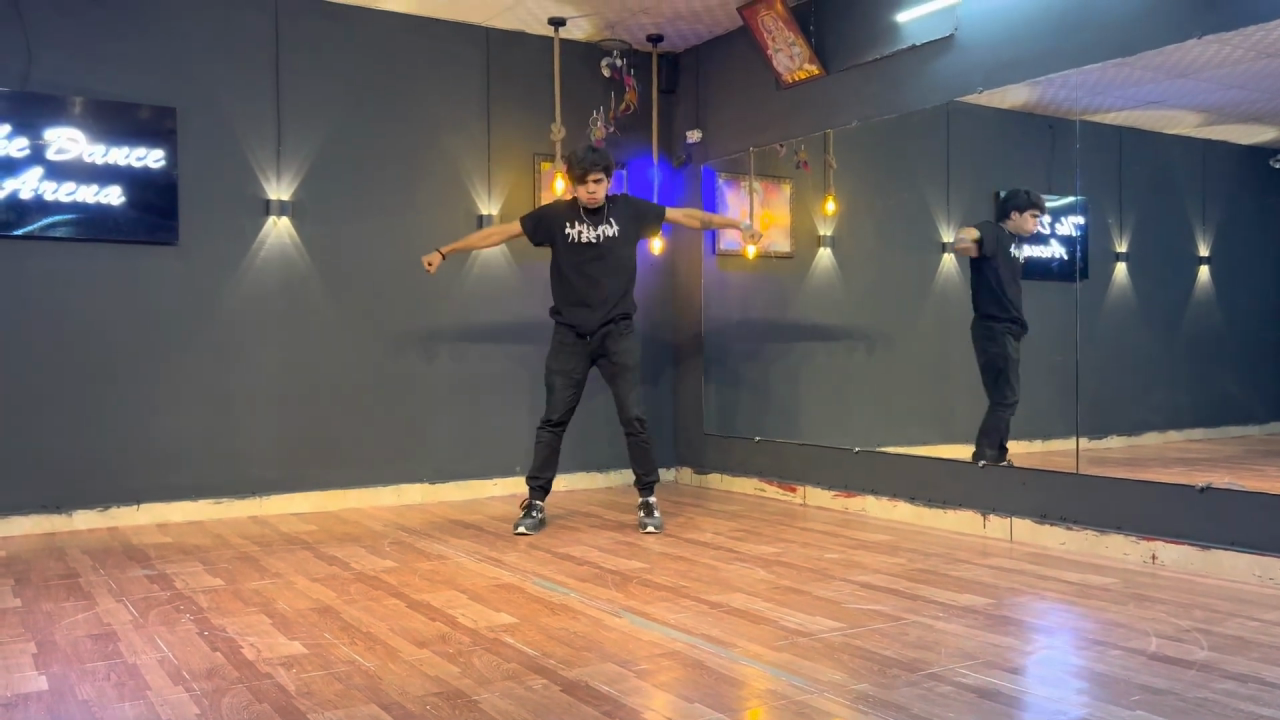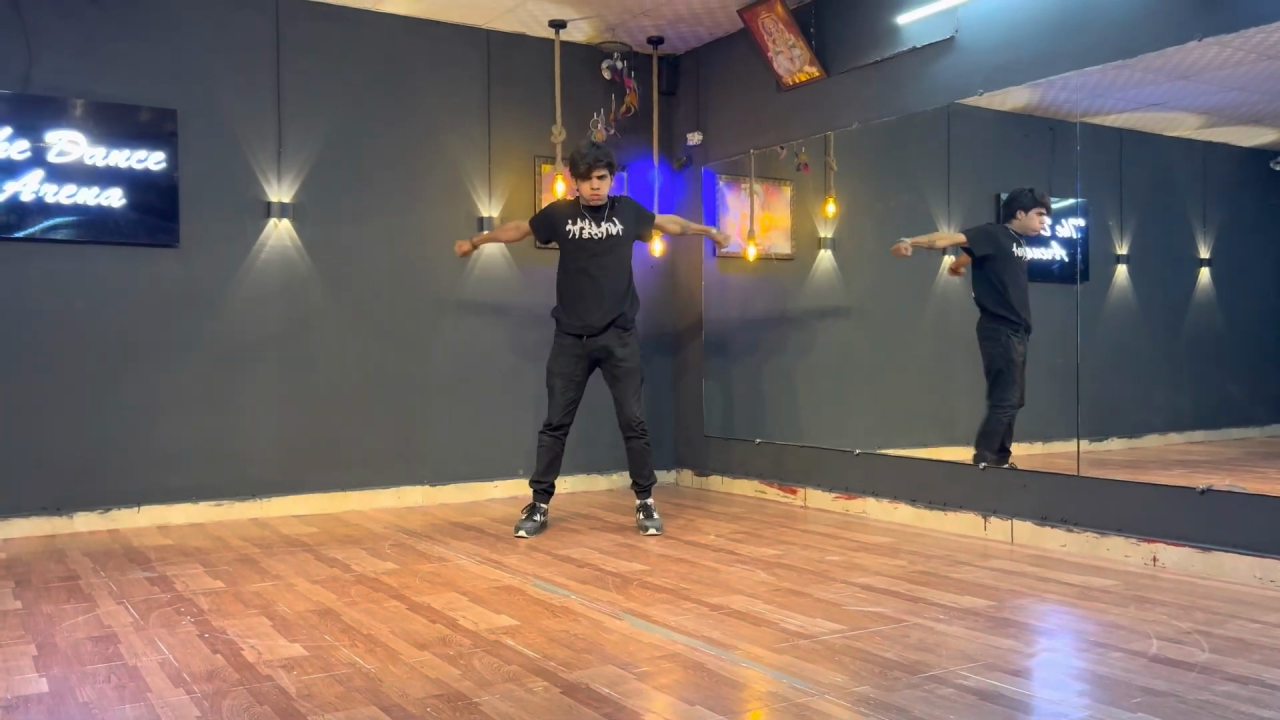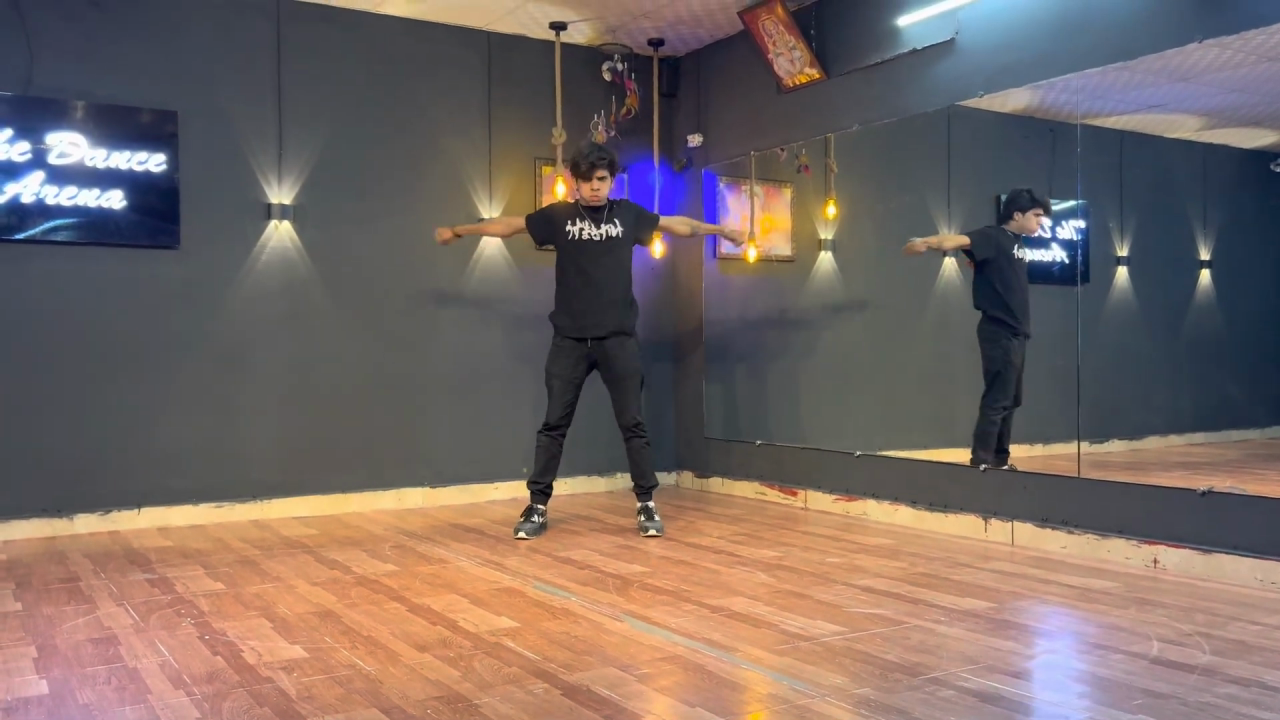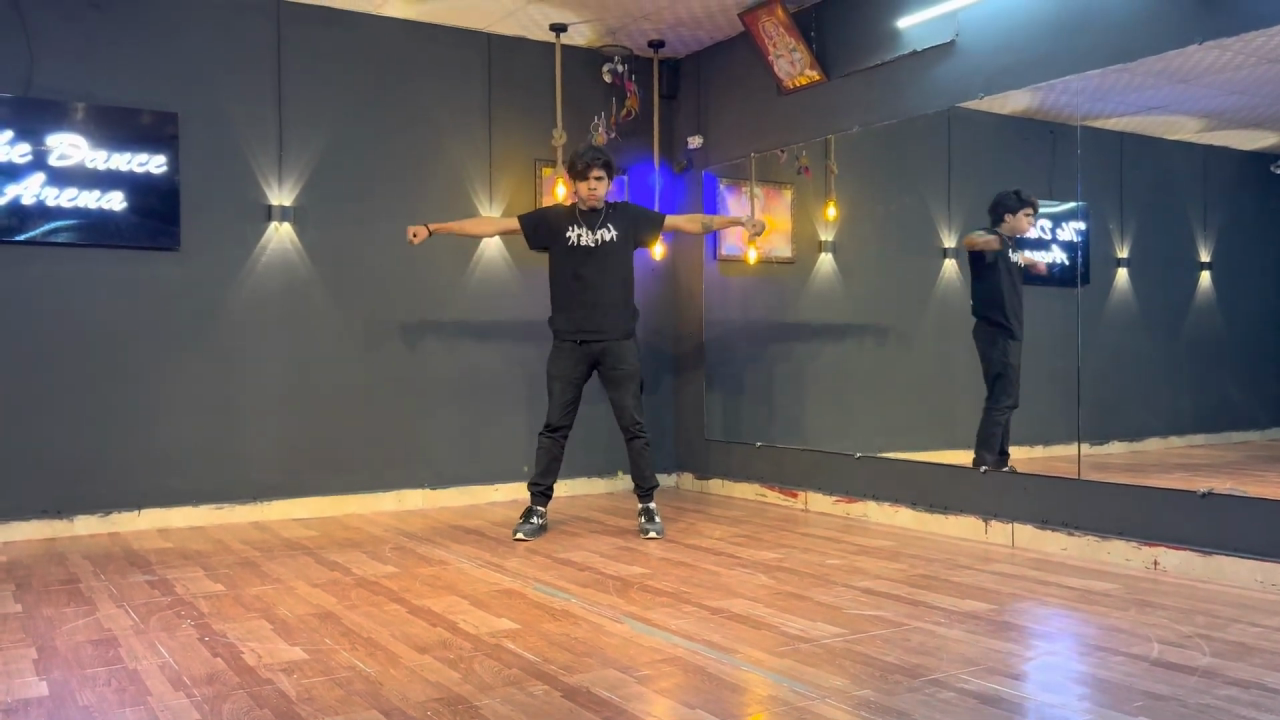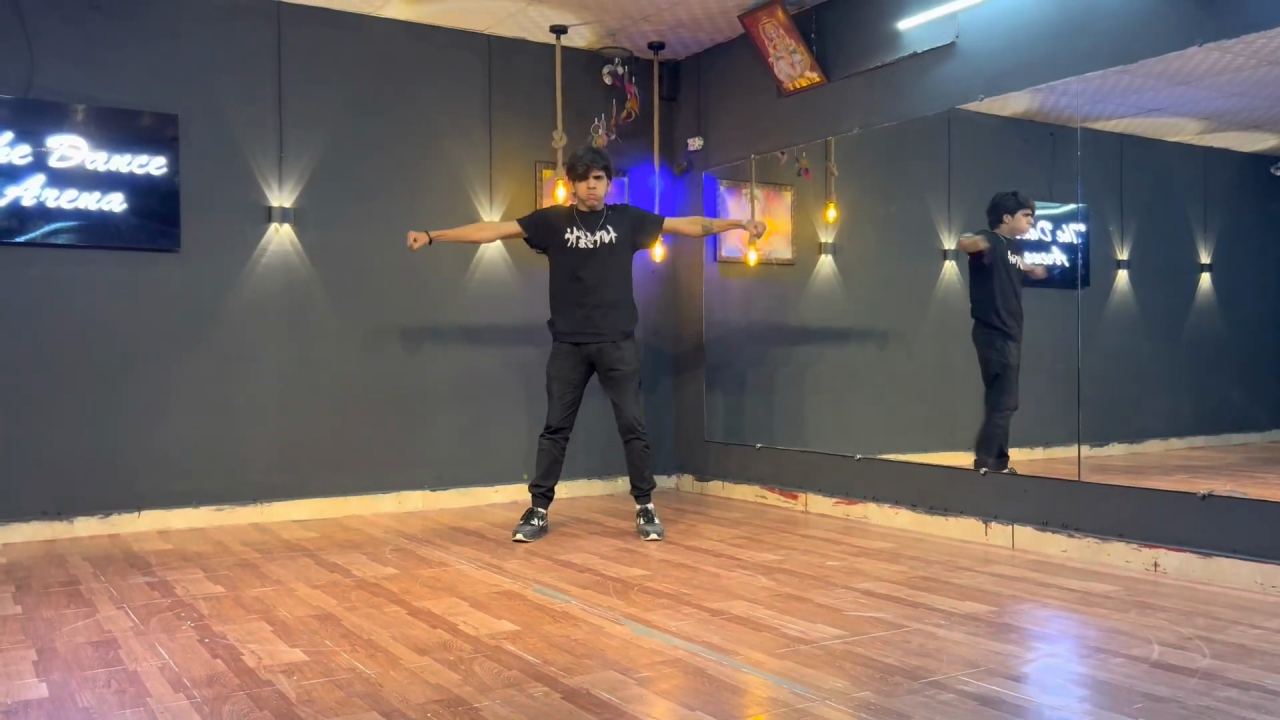
dt=0.2s
person 1, frame 1
left shoulder: (629, 209)
right shoulder: (555, 215)
left elbow: (683, 216)
right elbow: (502, 231)
left wrist: (736, 223)
right wrist: (447, 250)
left hip: (618, 332)
right hip: (570, 334)
left knee: (633, 417)
right knee: (554, 419)
left ankle: (648, 499)
right ankle: (535, 501)
person 1, frame 2
left shoulder: (627, 209)
right shoulder: (560, 213)
left elbow: (666, 222)
right elbow: (519, 229)
left wrist: (709, 230)
right wrist: (476, 241)
left hip: (620, 335)
right hip: (571, 336)
left knee: (633, 421)
right knee: (556, 422)
left ankle: (645, 502)
right ankle: (539, 504)
person 1, frame 3
left shoulder: (628, 213)
right shoulder: (558, 215)
left elbow: (675, 224)
right elbow: (508, 225)
left wrist: (721, 229)
right wrist: (458, 230)
left hip: (619, 338)
right hip: (569, 339)
left knee: (633, 424)
right knee: (554, 423)
left ankle: (646, 504)
right ankle: (537, 506)
person 1, frame 4
left shoulder: (629, 216)
right shoulder: (552, 219)
left elbow: (687, 223)
right elbow: (493, 225)
left wrist: (738, 220)
right wrist: (432, 228)
left hip: (618, 340)
right hip: (569, 342)
left knee: (633, 425)
right knee: (555, 426)
left ankle: (647, 506)
right ankle: (538, 507)
person 1, frame 5
left shoulder: (628, 218)
right shoulder: (553, 220)
left elbow: (687, 225)
right elbow: (495, 230)
left wrist: (737, 223)
right wrist: (433, 236)
left hip: (617, 342)
right hip: (568, 343)
left knee: (632, 426)
right knee: (555, 427)
left ankle: (645, 507)
right ankle: (538, 509)
person 2, frame 1
left shoulder: (1014, 241)
right shoulder: (995, 233)
right elbow: (968, 233)
right wrist: (963, 240)
left hip: (1007, 330)
right hip: (993, 330)
left knee: (1006, 398)
right knee: (1006, 398)
left ankle: (996, 455)
right ankle: (984, 458)
person 2, frame 2
left shoulder: (1019, 242)
right shoulder: (993, 234)
right elbow: (950, 238)
left wrist: (963, 263)
right wrist: (911, 242)
left hip: (1017, 331)
right hip: (999, 330)
left knee: (1012, 400)
right knee: (1003, 400)
left ankle: (1000, 458)
right ankle: (983, 460)
person 2, frame 3
left shoulder: (1016, 243)
right shoulder: (992, 237)
right elbow: (958, 240)
left wrist: (976, 262)
right wrist: (923, 242)
left hip: (1015, 333)
right hip: (998, 331)
left knee: (1009, 400)
right knee: (996, 399)
left ankle: (998, 460)
right ankle: (981, 462)
person 2, frame 4
left shoulder: (1011, 245)
right shoulder: (992, 241)
right elbow: (972, 241)
left wrist: (1034, 262)
right wrist: (982, 239)
left hip: (1008, 333)
right hip: (993, 332)
left knee: (1004, 401)
right knee: (1001, 400)
left ankle: (998, 461)
right ankle: (985, 462)
person 2, frame 5
left shoulder: (1013, 246)
right shoulder: (990, 241)
right elbow: (973, 244)
left wrist: (1031, 267)
right wrist: (968, 241)
left hip: (1008, 335)
right hip: (993, 334)
left knee: (1006, 403)
right knee: (1001, 403)
left ankle: (998, 462)
right ankle: (986, 464)
